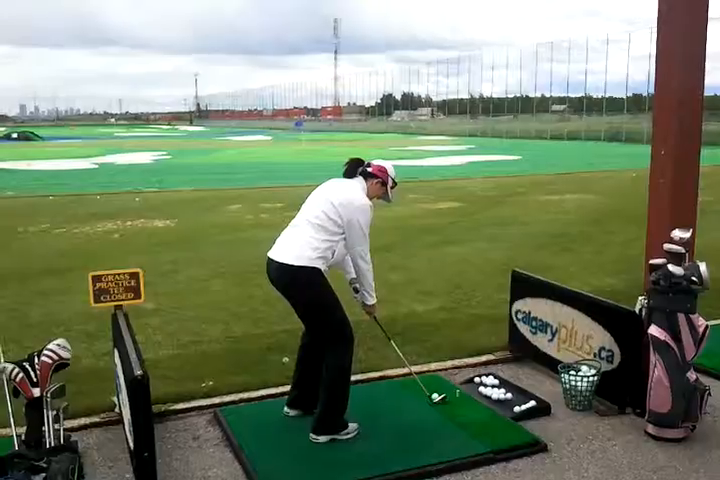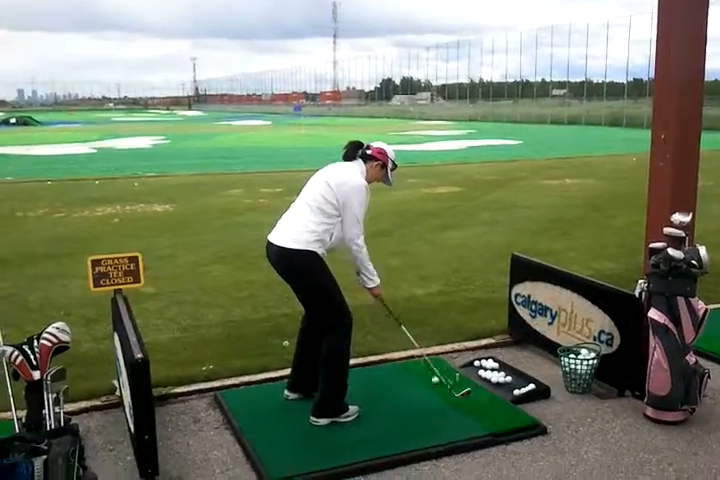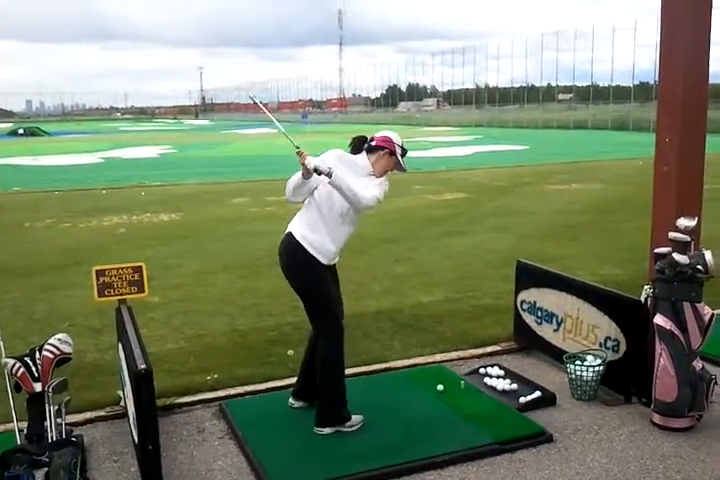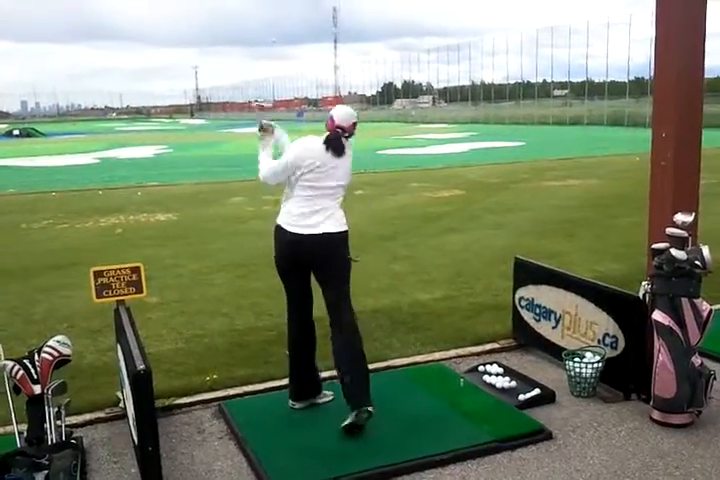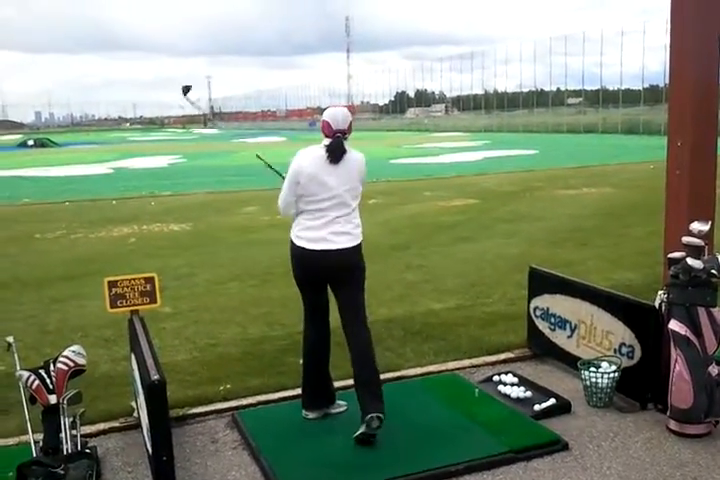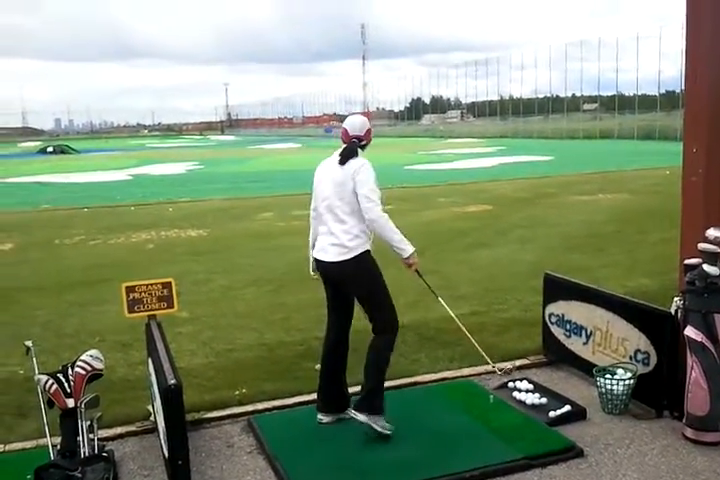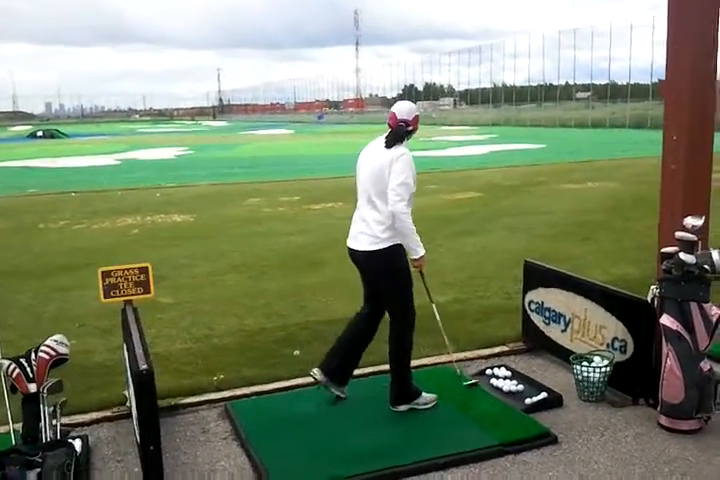
dt=0.7s
person 1, frame 1
left shoulder: (336, 186)
right shoulder: (359, 203)
right elbow: (361, 255)
left wrist: (353, 281)
right wrist: (368, 298)
left hip: (278, 262)
right hip: (300, 270)
left knee: (318, 329)
right knee: (340, 338)
left ankle: (300, 401)
right ankle: (328, 425)
person 1, frame 2
left shoulder: (339, 170)
right shoulder: (356, 184)
left elbow: (342, 230)
right elbow: (354, 238)
left wrist: (361, 271)
right wrist: (371, 280)
left hip: (279, 246)
right hip: (298, 253)
left knee: (318, 313)
right knee: (338, 321)
left ankle: (301, 384)
right ankle: (328, 407)
person 1, frame 3
left shoulder: (379, 183)
right shoulder: (337, 158)
left elbow: (363, 200)
right elbow: (292, 192)
left wrist: (328, 174)
right wrist: (306, 172)
left hip: (323, 257)
right hip: (299, 249)
left knee: (326, 321)
right knee: (330, 327)
left ankle: (304, 392)
right ankle: (331, 416)
person 1, frame 4
left shoulder: (305, 146)
right shoulder: (348, 160)
left elbow: (269, 177)
left wrist: (265, 142)
right wrist: (276, 134)
left hip: (289, 237)
right hip: (330, 240)
left knee: (298, 313)
right knee: (342, 317)
left ankle: (302, 391)
right ankle: (359, 401)
person 1, frame 5
left shoulder: (303, 159)
right shoulder: (358, 161)
left elbow: (285, 208)
left hip: (305, 252)
right hip: (346, 253)
left knee: (315, 323)
right knee: (356, 327)
left ankle: (316, 401)
right ankle: (371, 409)
person 1, frame 6
left shoulder: (323, 167)
right shoulder: (360, 167)
right elbow: (374, 214)
left wrist: (314, 255)
right wrist: (406, 250)
left hip: (326, 258)
right hip: (353, 258)
left knee: (337, 328)
right knee: (386, 325)
left ankle: (330, 405)
right ankle: (368, 405)
person 1, frame 7
left shoulder: (370, 150)
right shoulder: (400, 156)
right elbow: (398, 208)
right wrist: (417, 250)
left hip: (358, 242)
right hip: (384, 247)
left knee: (372, 308)
right knee: (402, 317)
left ankle: (332, 370)
right ankle: (403, 394)
